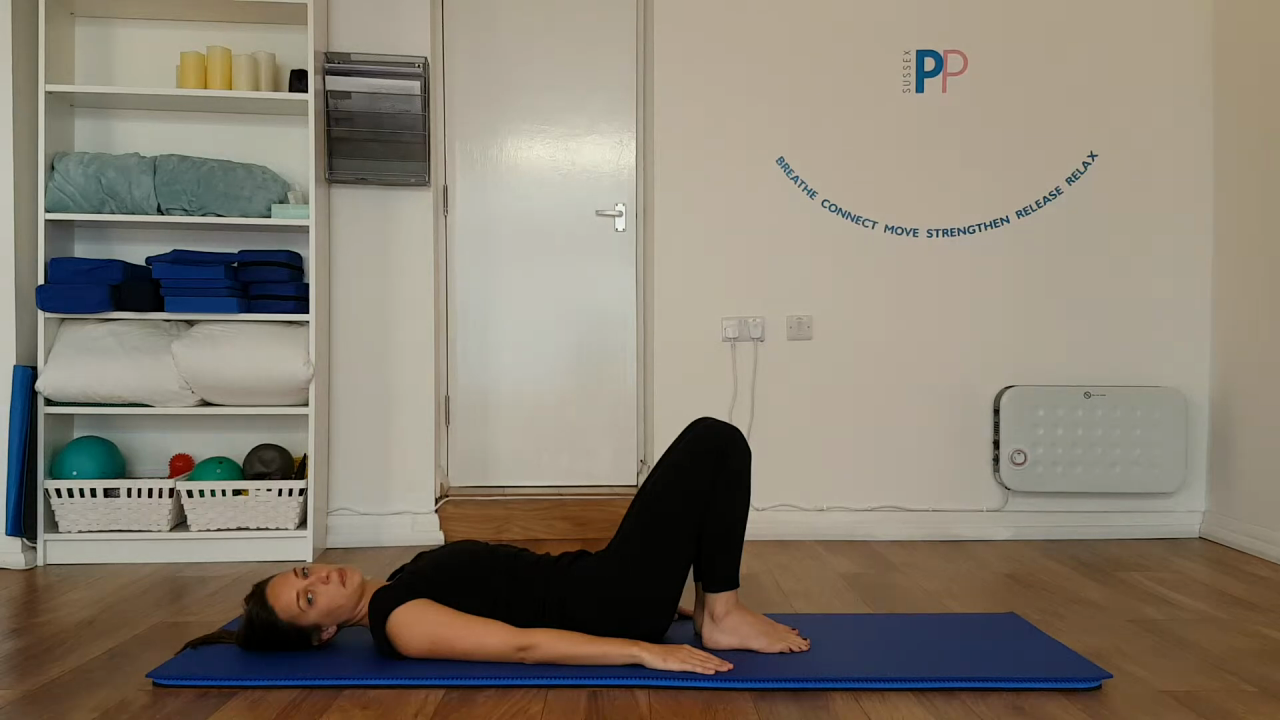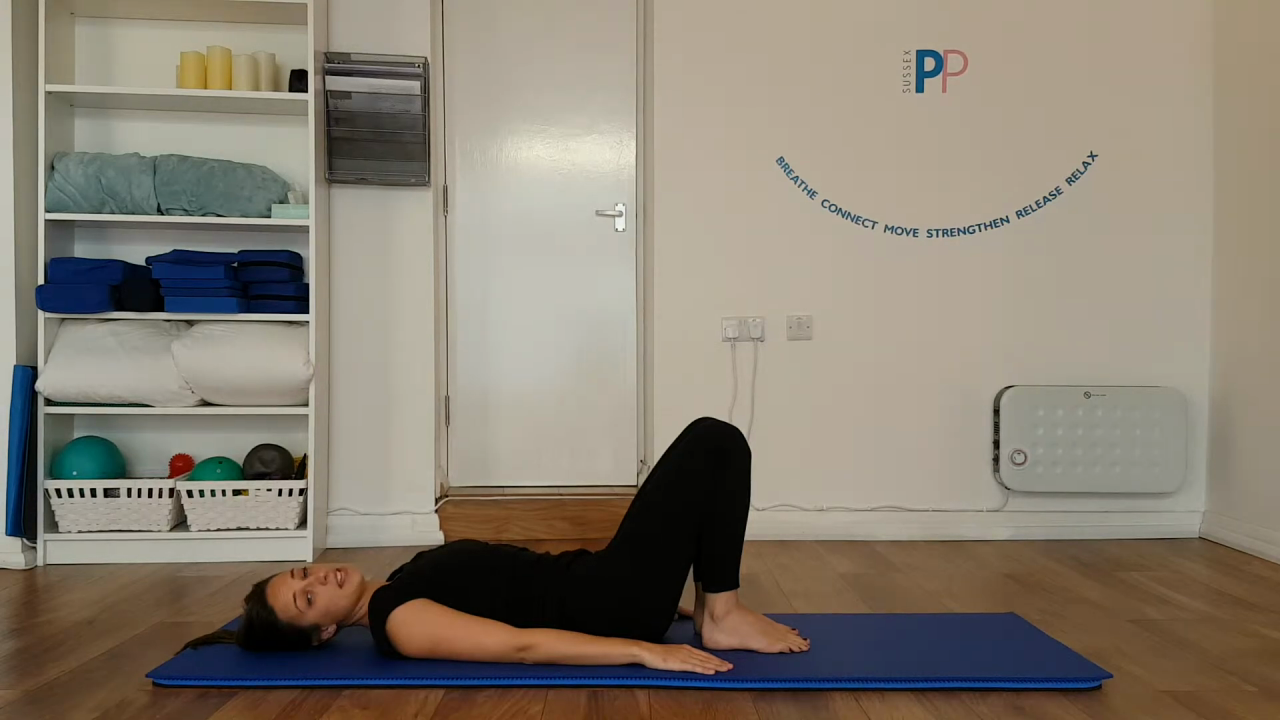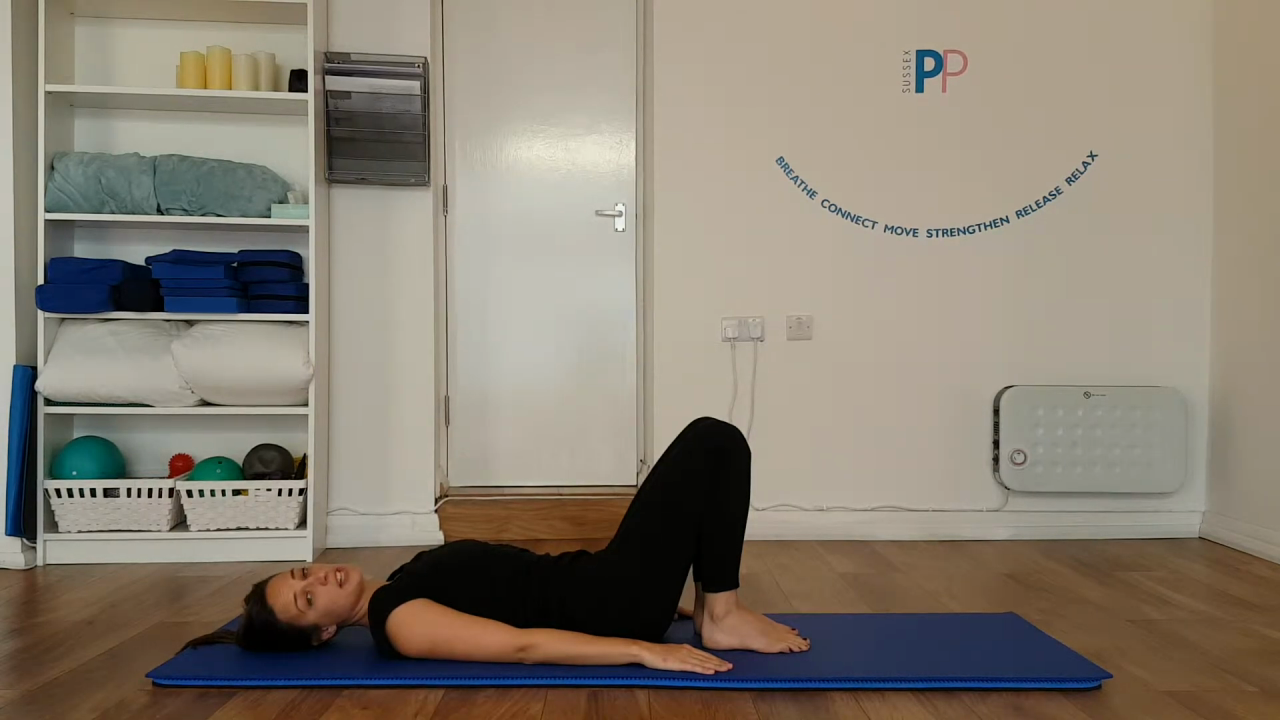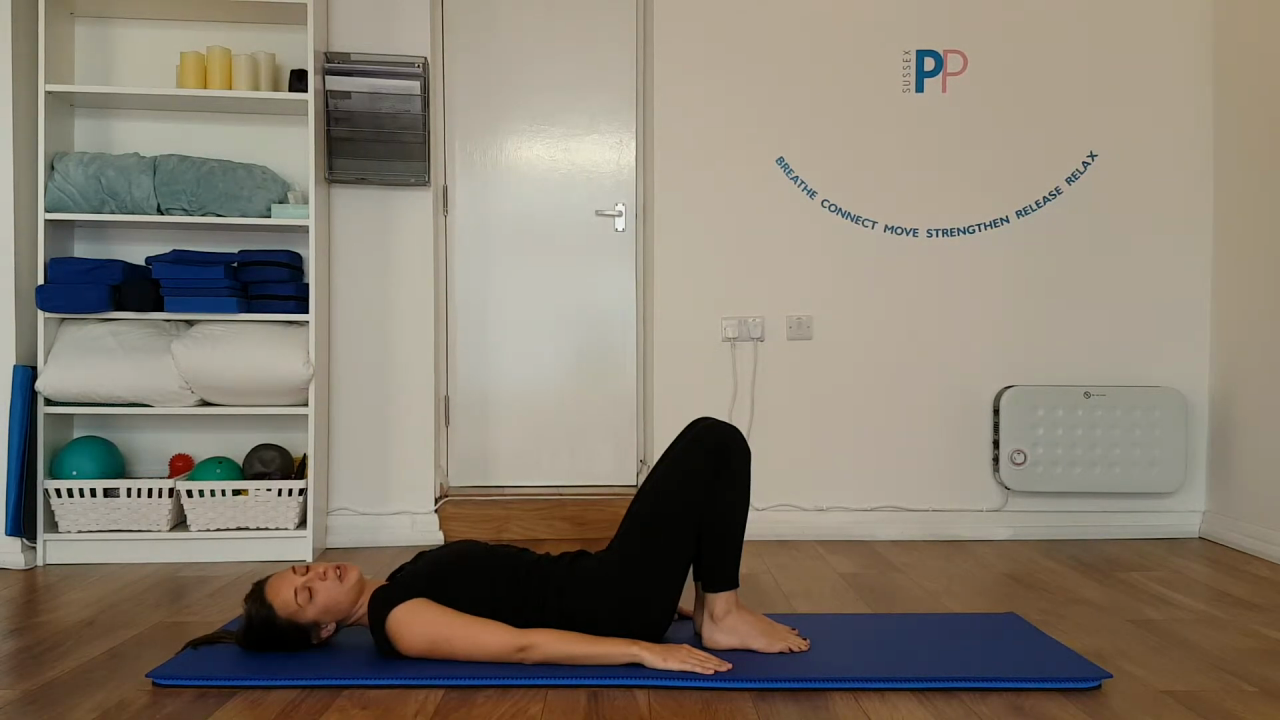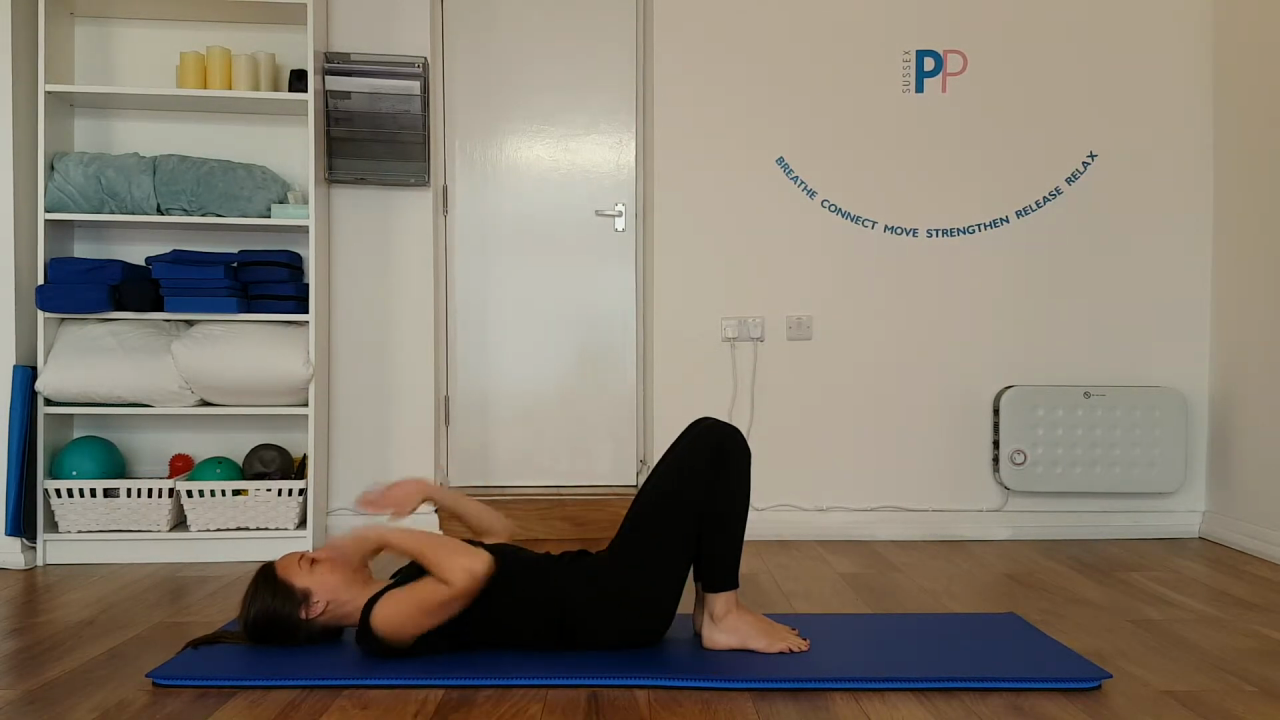
dt=1s
person 1, frame 1
left shoulder: (401, 588)
right shoulder: (399, 624)
right elbow: (523, 644)
left wrist: (662, 601)
right wrist: (646, 650)
left hip: (591, 584)
right hip: (611, 607)
left knee: (710, 441)
right knee: (713, 446)
left ankle: (714, 609)
right ankle: (722, 617)
person 1, frame 2
left shoulder: (402, 588)
right shoulder: (399, 624)
right elbow: (522, 645)
left wrist: (658, 603)
right wrist: (645, 650)
left hip: (591, 583)
right hip: (610, 609)
left knee: (710, 440)
right knee: (714, 446)
left ankle: (713, 609)
right ankle: (723, 618)
person 1, frame 3
left shoulder: (401, 589)
right shoulder: (399, 624)
right elbow: (522, 644)
left wrist: (660, 602)
right wrist: (645, 649)
left hip: (593, 584)
right hip: (612, 609)
left knee: (710, 440)
right knee: (713, 445)
left ankle: (714, 609)
right ankle: (722, 619)
person 1, frame 4
left shoulder: (400, 591)
right shoulder: (399, 624)
right elbow: (522, 645)
left wrist: (661, 602)
right wrist: (643, 649)
left hip: (595, 585)
right hip: (612, 608)
left knee: (710, 441)
right knee: (714, 445)
left ankle: (714, 609)
right ankle: (722, 619)
person 1, frame 5
left shoulder: (397, 594)
right shoulder: (390, 622)
left elbow: (498, 533)
right elbow: (476, 571)
left wrist: (434, 493)
right wrist: (383, 535)
left hip: (594, 589)
right hip: (611, 611)
left knee: (711, 440)
right knee: (714, 444)
left ankle: (715, 610)
right ankle: (723, 618)
